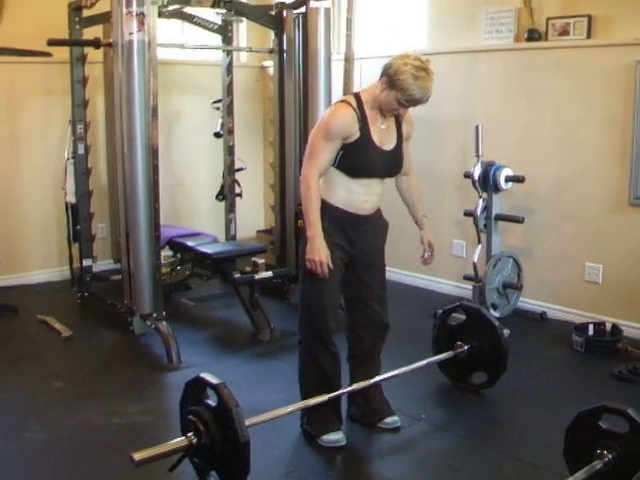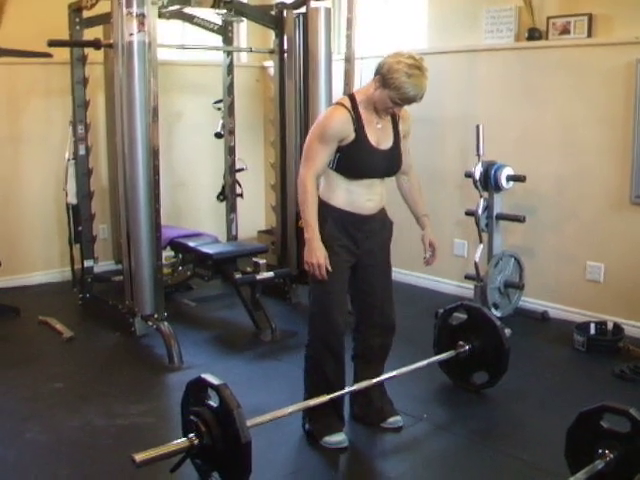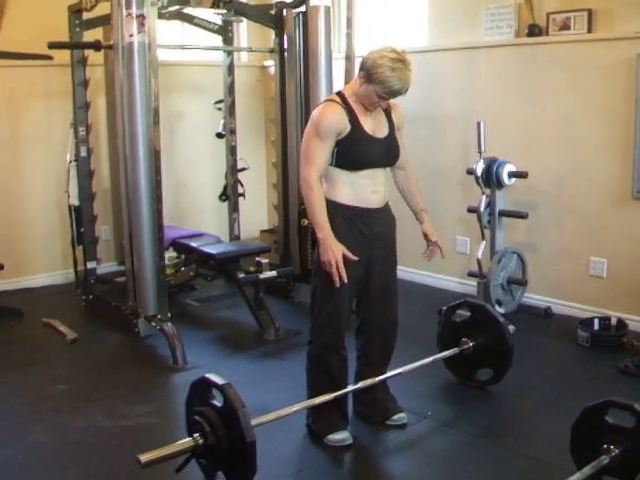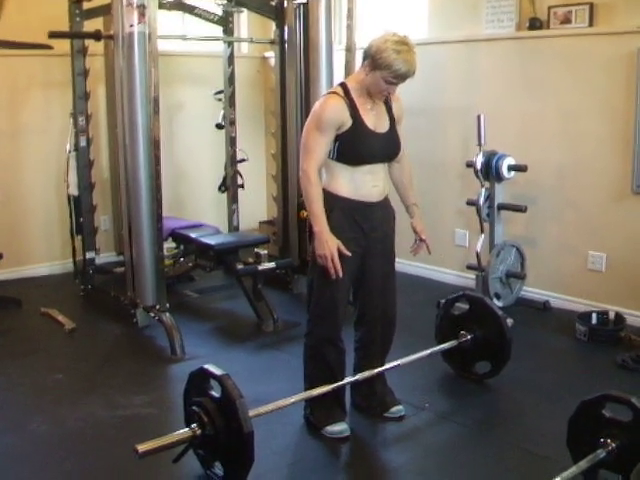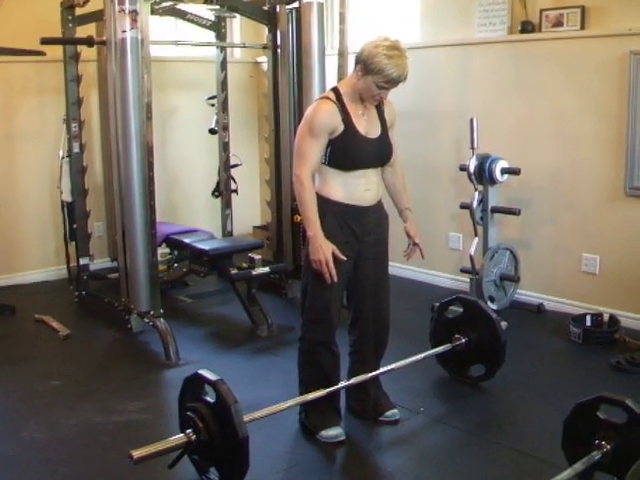
dt=1s
person 1, frame 1
left shoulder: (402, 123)
right shoulder: (343, 115)
left elbow: (405, 175)
right elbow: (309, 175)
left wrist: (423, 225)
right wrist: (315, 238)
left hip: (370, 227)
right hip: (330, 225)
left knee: (372, 320)
right knee: (320, 324)
left ankle: (367, 403)
right ankle: (320, 417)
person 1, frame 2
left shoulder: (400, 121)
right shoulder: (339, 117)
left elbow: (406, 174)
right elbow: (307, 178)
left wrist: (424, 224)
right wrist: (312, 240)
left hip: (375, 228)
right hip: (334, 228)
left knee: (379, 321)
right knee: (328, 326)
left ankle: (370, 402)
right ankle: (322, 418)
person 1, frame 3
left shoulder: (393, 113)
right shoulder: (331, 114)
left elbow: (402, 168)
right elbow: (310, 177)
left wrist: (423, 219)
right wrist: (325, 238)
left hip: (381, 223)
right hip: (341, 225)
left knee: (382, 319)
right knee: (331, 324)
left ankle: (373, 399)
right ankle: (325, 415)
person 1, frame 4
left shoulder: (393, 105)
right shoulder: (333, 105)
right elbow: (309, 169)
left wrist: (414, 213)
right wrist: (321, 231)
left hip: (379, 217)
right hip: (339, 217)
left knee: (381, 311)
right knee: (328, 316)
left ankle: (371, 391)
right ankle: (323, 407)
person 1, frame 5
left shoulder: (385, 110)
right shoulder: (325, 111)
right elbow: (302, 175)
left wrist: (408, 218)
right wrist: (315, 236)
left hip: (373, 221)
right hip: (333, 222)
left knee: (375, 315)
right knee: (322, 320)
left ankle: (366, 395)
right ankle: (318, 411)
